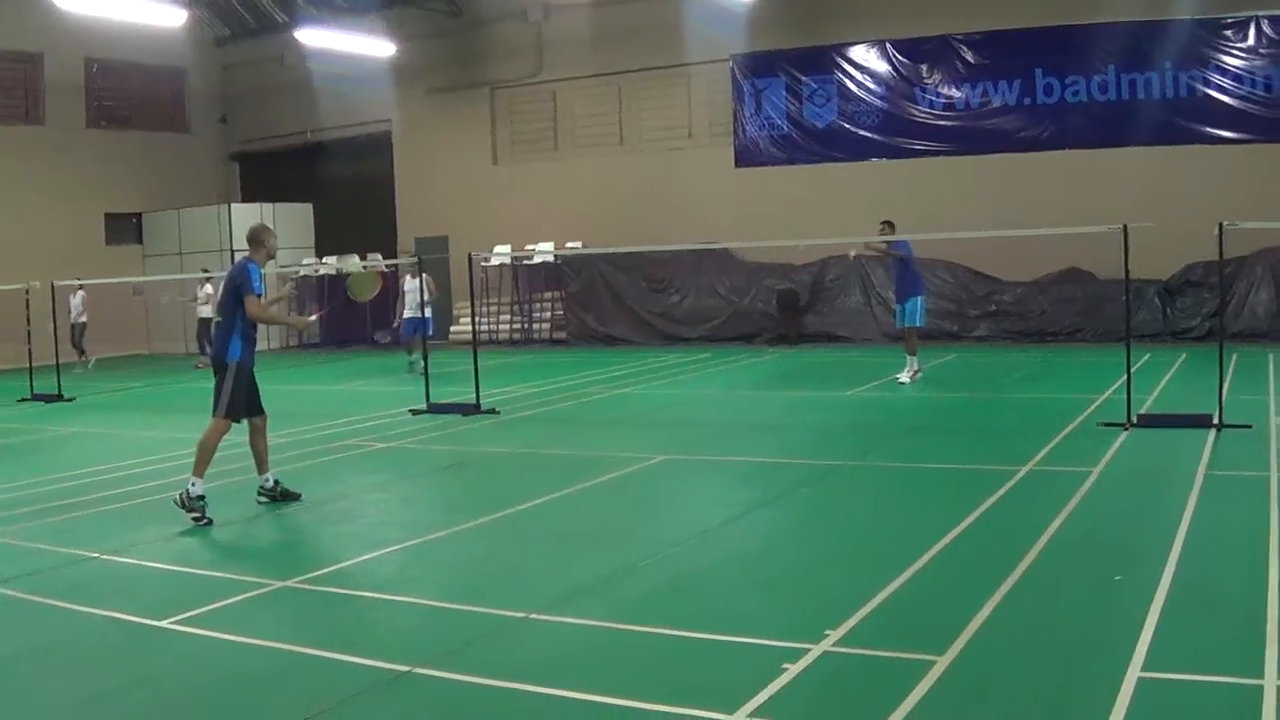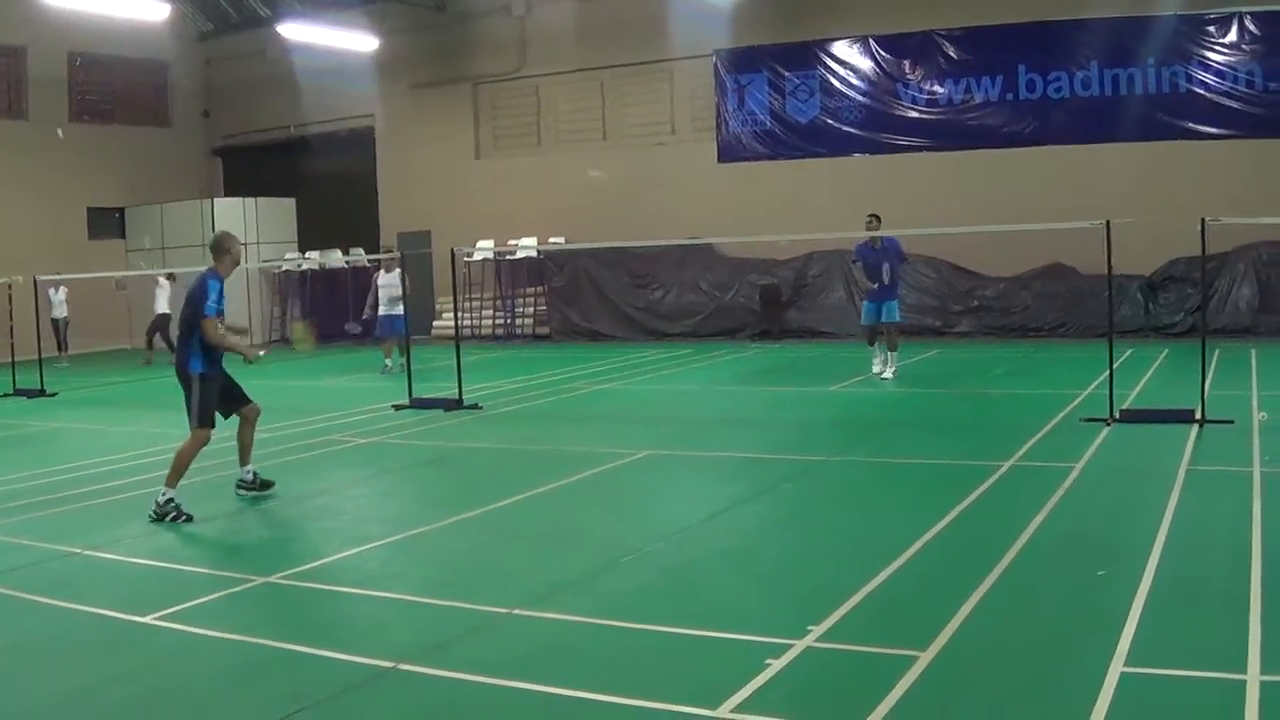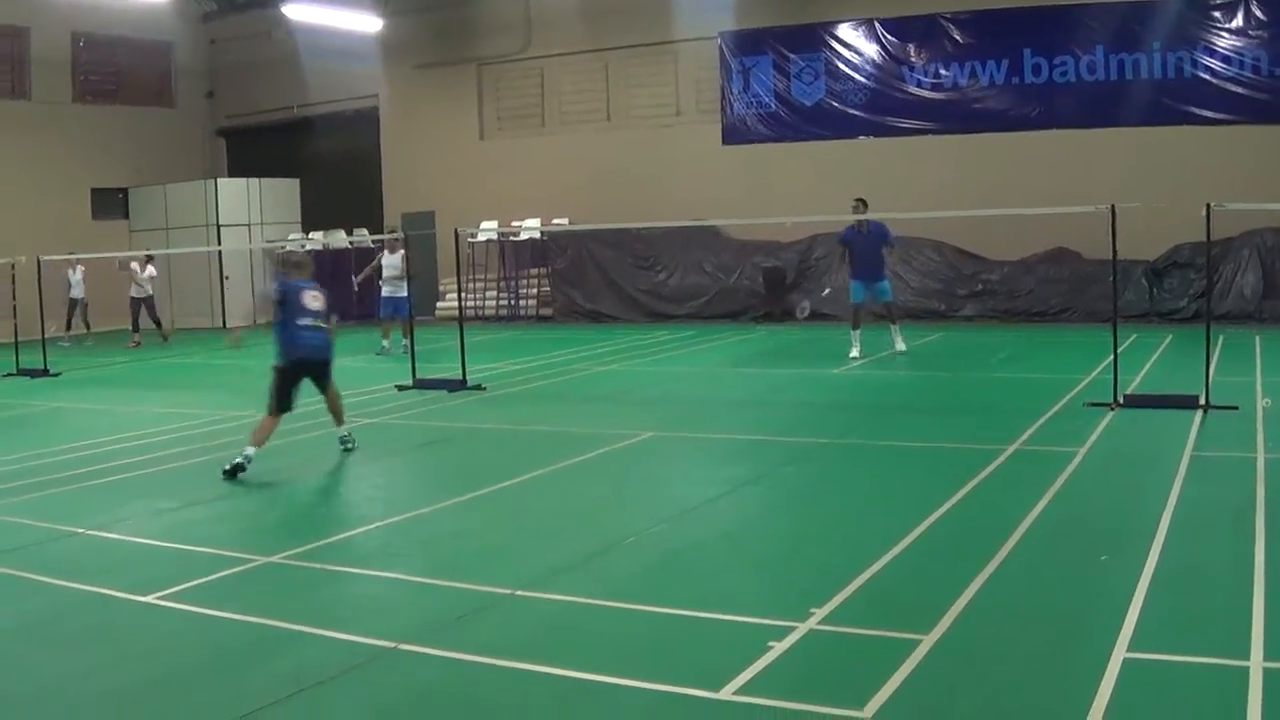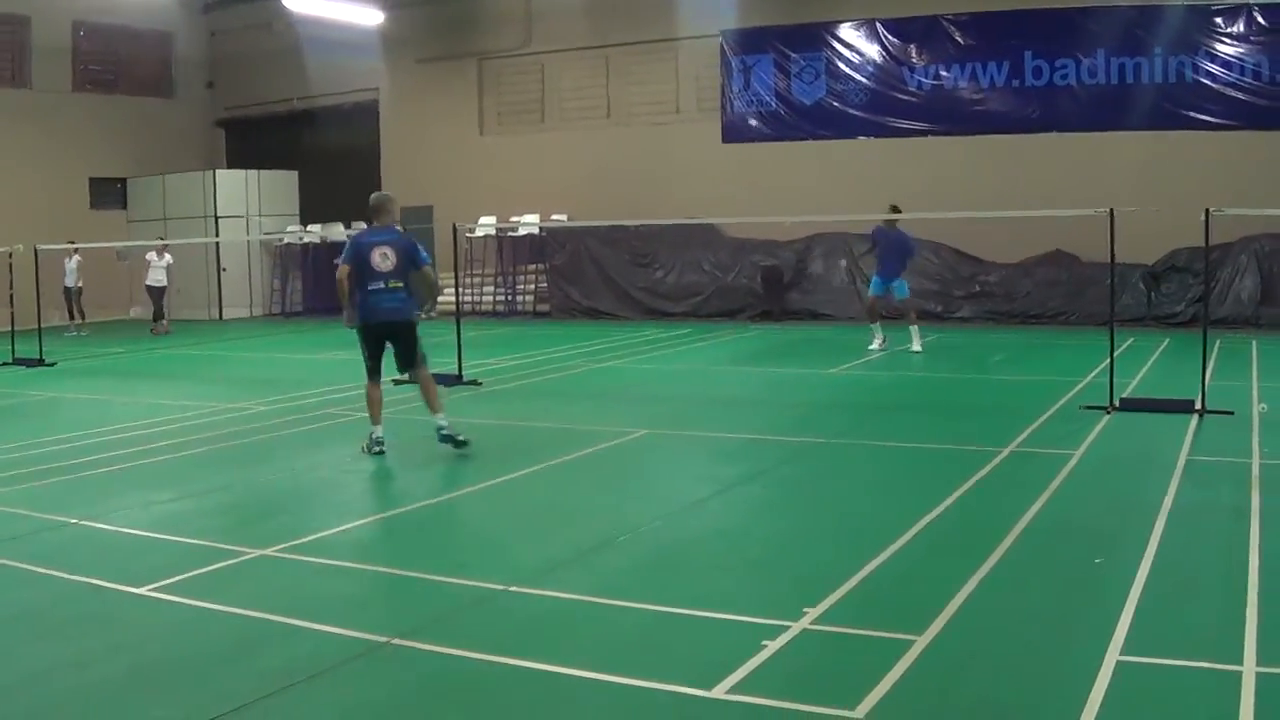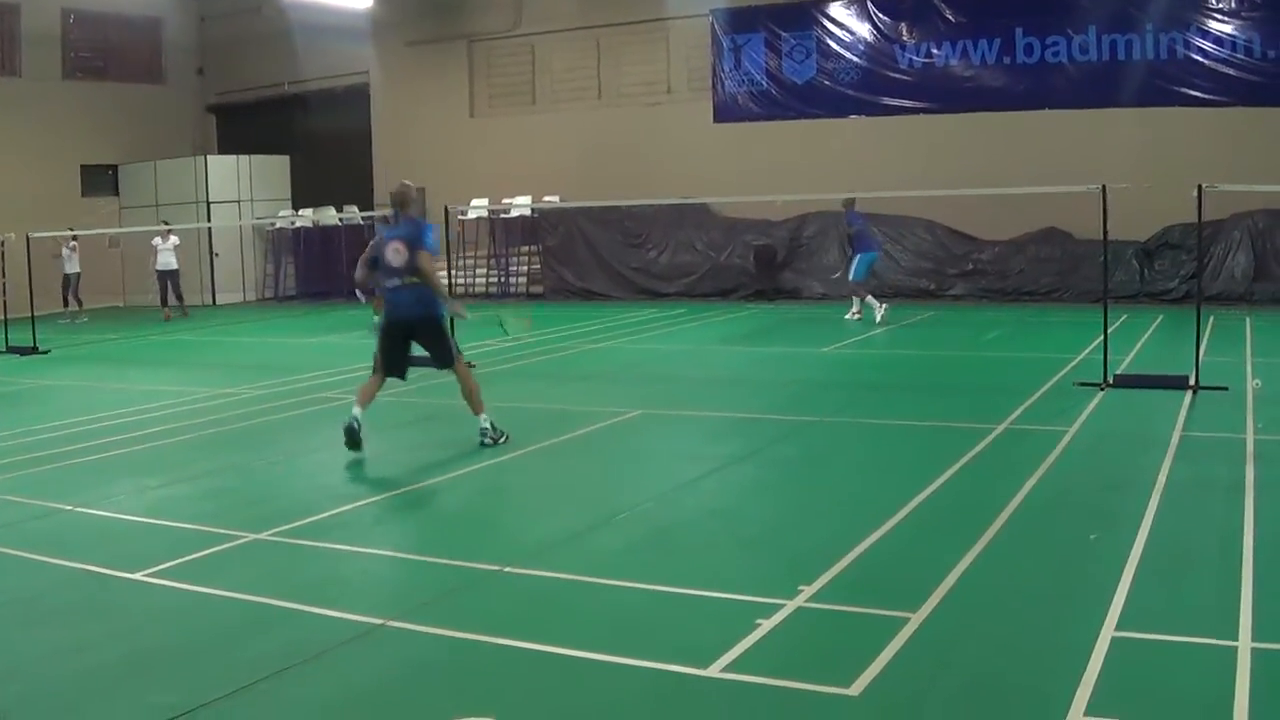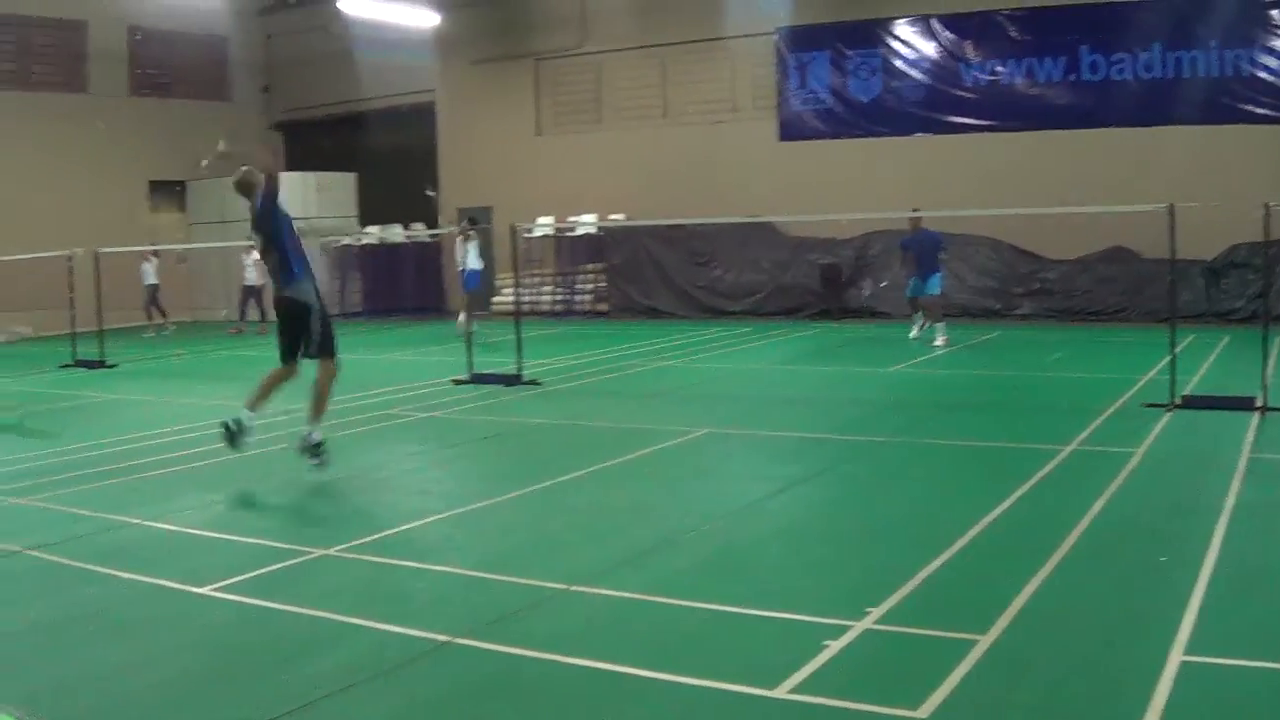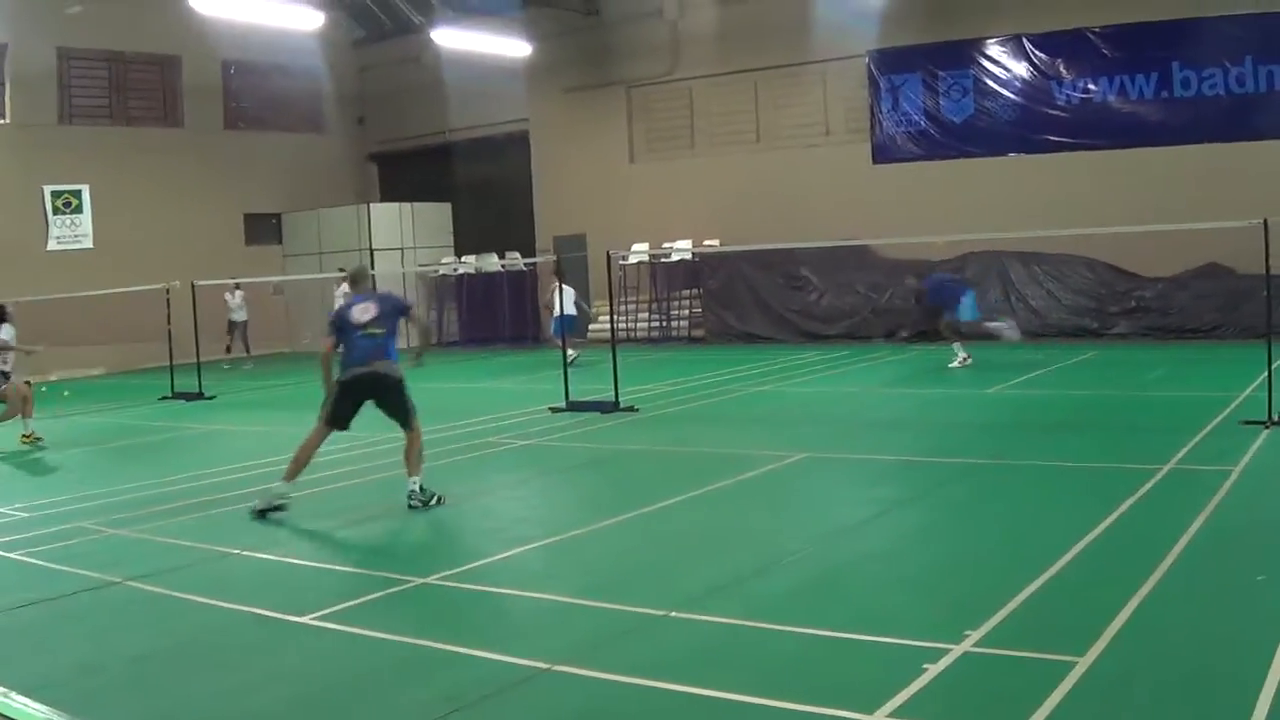
dt=0.7s
person 1, frame 1
left shoulder: (245, 268)
right shoulder: (249, 268)
right elbow: (253, 312)
left wrist: (277, 298)
right wrist: (291, 321)
left hip: (239, 356)
right hip: (232, 356)
left knee: (258, 419)
right knee: (221, 422)
left ankle: (267, 485)
right ankle: (192, 492)
person 1, frame 2
left shoulder: (213, 282)
right shoulder: (210, 284)
right elbow: (211, 335)
left wrist: (226, 327)
right wrist: (244, 350)
left hip: (210, 367)
right hip: (196, 368)
left knee: (250, 411)
right knee: (201, 435)
left ankle: (246, 477)
right ankle: (164, 500)
person 1, frame 3
left shoulder: (285, 285)
right shoulder: (321, 292)
left elbow: (270, 297)
left hip: (293, 356)
right hip: (321, 352)
left knee: (274, 413)
right knee: (329, 389)
left ankle: (246, 456)
right ankle: (344, 435)
person 1, frame 4
left shoulder: (357, 241)
right shoulder: (406, 241)
left elbow: (342, 277)
right elbow: (431, 278)
left wrist: (348, 309)
right wrist: (427, 304)
left hip: (370, 319)
right hip: (403, 315)
left knee: (373, 378)
right knee: (421, 372)
left ankle: (377, 437)
right ankle: (443, 426)
person 1, frame 5
left shoulder: (383, 235)
right shoulder: (422, 229)
left elbow: (361, 277)
right elbow: (425, 265)
right wrist: (448, 300)
left hip: (393, 316)
right hip: (423, 312)
left knee: (378, 376)
right knee: (459, 367)
left ankle: (356, 417)
right ankle: (486, 427)
person 1, frame 6
left shoulder: (263, 215)
right shoulder: (264, 207)
right elbow: (271, 175)
left hip: (286, 295)
right hip: (301, 292)
left knee: (287, 369)
right knee: (328, 365)
left ankle: (243, 420)
right ankle: (313, 436)
person 1, frame 7
left shoulder: (342, 313)
right shoulder: (389, 300)
left elbow: (327, 353)
left wrist: (329, 389)
left hip: (351, 375)
right hip: (386, 373)
left knee: (319, 432)
right knee: (412, 427)
left ankle: (278, 492)
right ankle: (416, 490)
